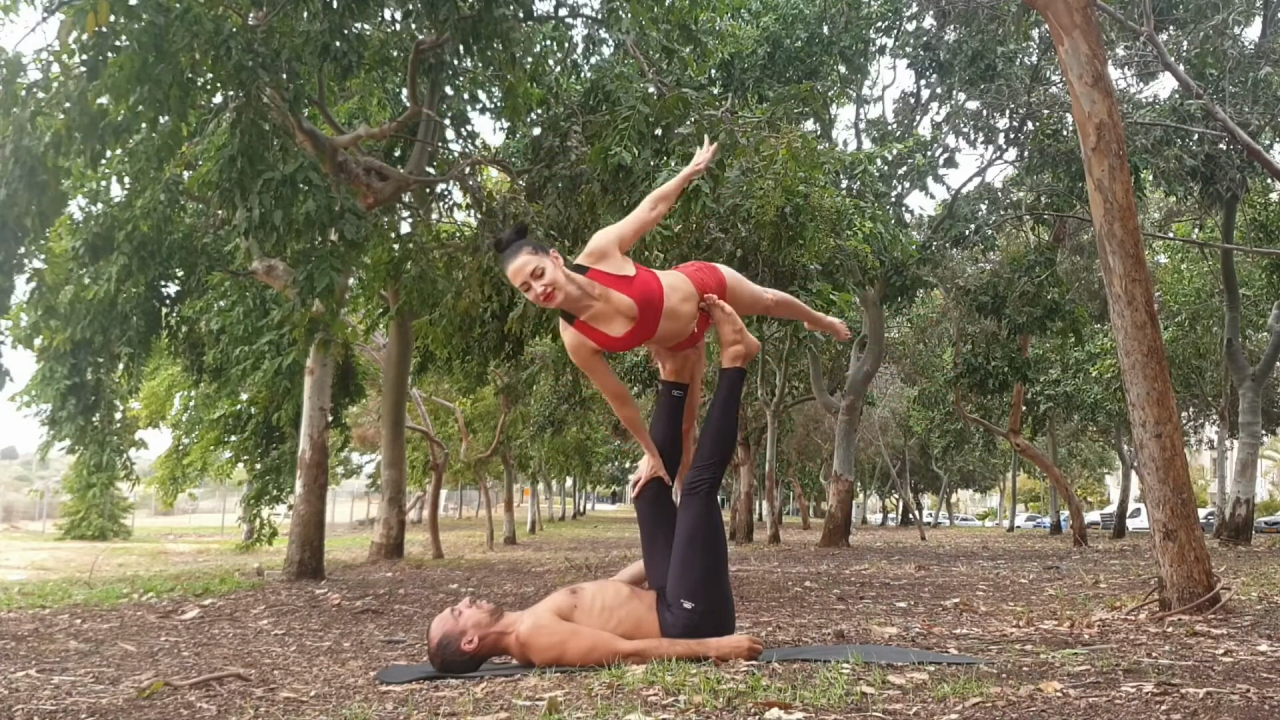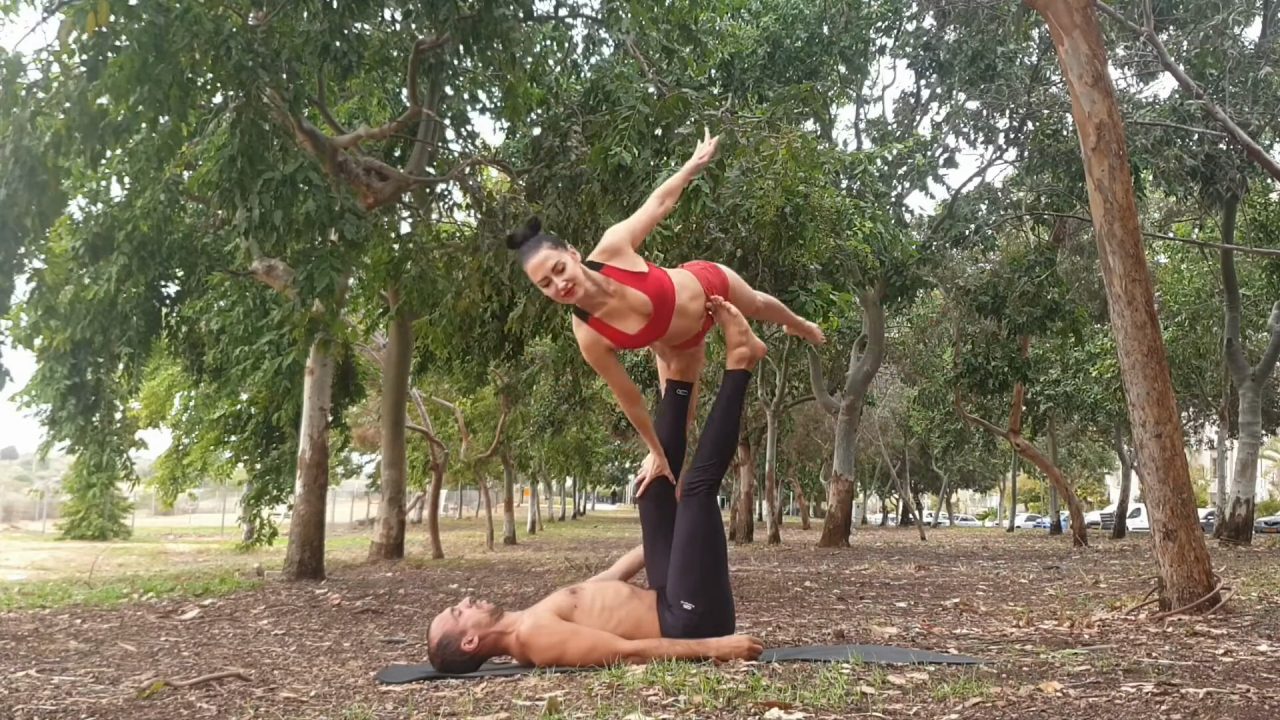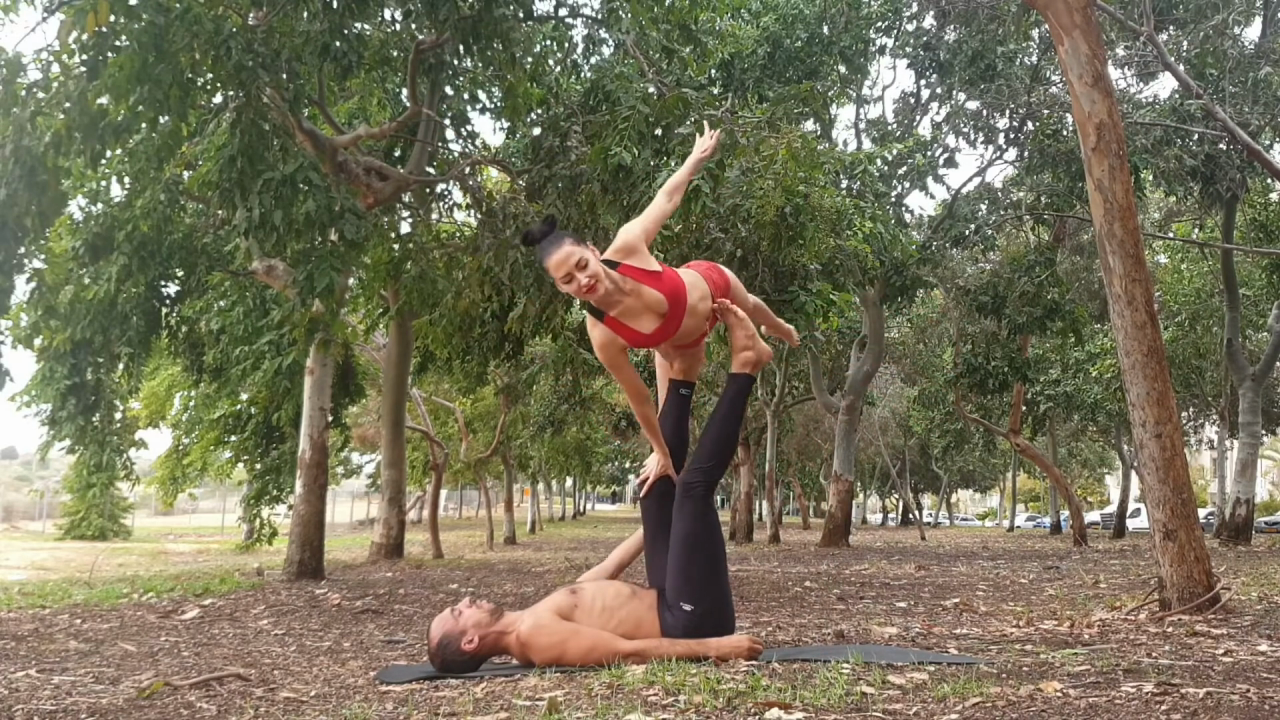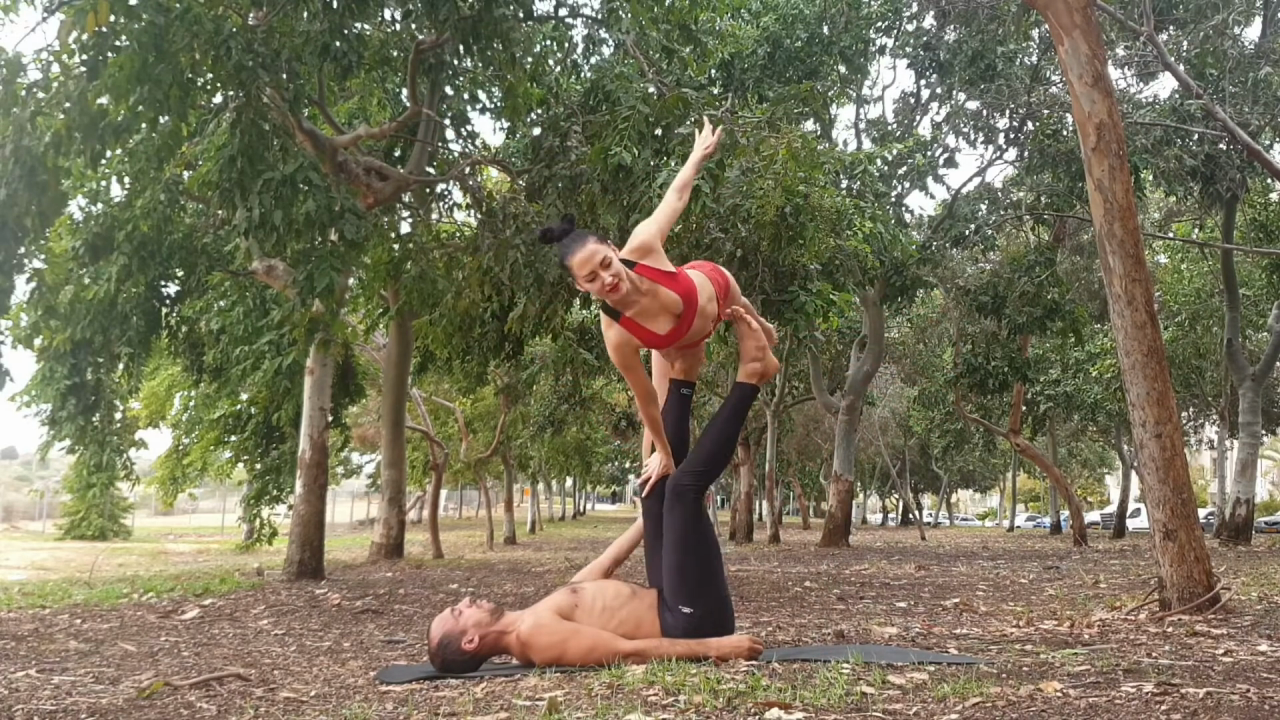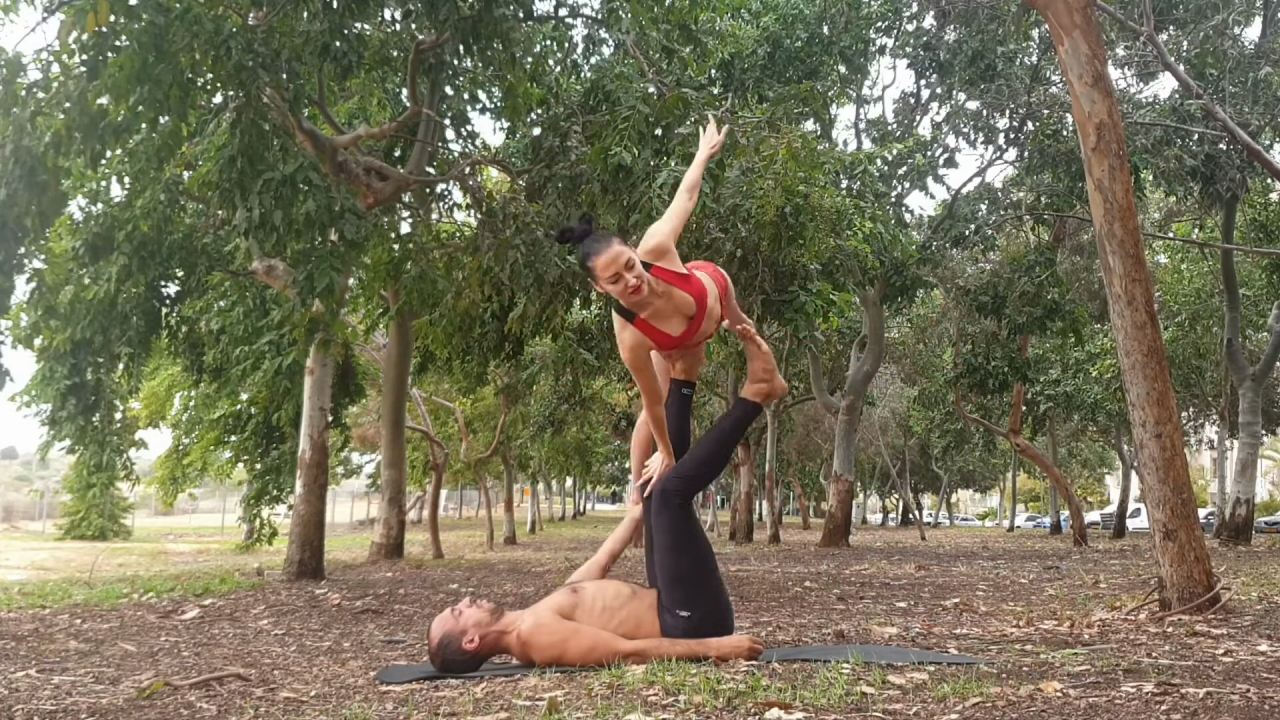
dt=0.1s
person 1, frame 1
left shoulder: (529, 623)
right shoulder: (531, 635)
left elbow: (607, 591)
right elbow: (628, 653)
right wrist: (715, 647)
left hip: (670, 607)
right hip: (691, 621)
left knee: (651, 485)
right knee: (700, 484)
left ankle: (675, 377)
right ankle: (732, 361)
person 1, frame 2
left shoulder: (530, 623)
right shoulder: (532, 635)
left elbow: (602, 585)
right elbow: (628, 653)
right wrist: (716, 646)
left hip: (670, 607)
right hip: (693, 621)
left knee: (656, 484)
right knee: (698, 485)
left ankle: (679, 373)
right ankle: (738, 363)
person 1, frame 3
left shoulder: (531, 622)
right shoulder: (532, 635)
left elbow: (596, 579)
right elbow: (629, 652)
left wrist: (660, 530)
right wrist: (715, 646)
left hip: (669, 605)
right hip: (691, 621)
left knee: (659, 483)
right knee: (694, 485)
right ankle: (743, 367)
person 1, frame 4
left shoulder: (531, 621)
right shoulder: (533, 635)
left elbow: (599, 573)
right elbow: (628, 653)
left wrist: (646, 522)
right wrist: (716, 647)
left hip: (679, 616)
right hip: (694, 620)
left knee: (664, 485)
right knee: (682, 488)
right ankle: (749, 376)
person 1, frame 5
left shoulder: (533, 621)
right shoulder: (533, 633)
left elbow: (594, 570)
right elbow: (629, 653)
left wrist: (635, 513)
right wrist: (716, 646)
left hip: (681, 613)
right hip: (690, 623)
right knee: (670, 492)
right ankle: (754, 393)
person 2, frame 1
left shoulder: (599, 251)
right shoulder: (576, 338)
left elbow: (651, 208)
right elbow: (620, 400)
left wrist: (691, 169)
right wrist: (651, 455)
left hip: (704, 286)
left knee: (769, 302)
right knee: (682, 416)
left ankle: (820, 321)
person 2, frame 2
left shoulder: (613, 246)
right shoulder: (590, 338)
left elbow: (659, 201)
right elbow: (630, 400)
left wrist: (696, 162)
right wrist: (656, 454)
left hip: (709, 284)
right hip: (675, 344)
left knee: (758, 304)
left ankle: (799, 324)
person 2, frame 3
left shoulder: (627, 246)
right shoulder: (603, 335)
left elbow: (666, 198)
right elbow: (639, 399)
left wrist: (697, 157)
right wrist: (660, 452)
left hip: (710, 284)
right hip: (679, 344)
left knee: (751, 307)
left ankle: (779, 327)
person 2, frame 4
left shoulder: (640, 245)
right shoulder: (618, 336)
left elbow: (675, 196)
right elbow: (645, 400)
left wrist: (701, 153)
right wrist: (661, 451)
left hip: (711, 283)
right hip: (675, 346)
left knee: (741, 309)
right knee: (666, 410)
left ankle: (760, 325)
right ankle: (650, 498)
person 2, frame 5
left shoulder: (656, 249)
right shoulder: (630, 337)
left elbow: (685, 196)
right elbow: (653, 402)
left wrist: (705, 153)
right wrist: (664, 451)
left hip: (711, 284)
right hip: (676, 347)
left knee: (733, 314)
right knee: (662, 412)
left ankle: (742, 326)
